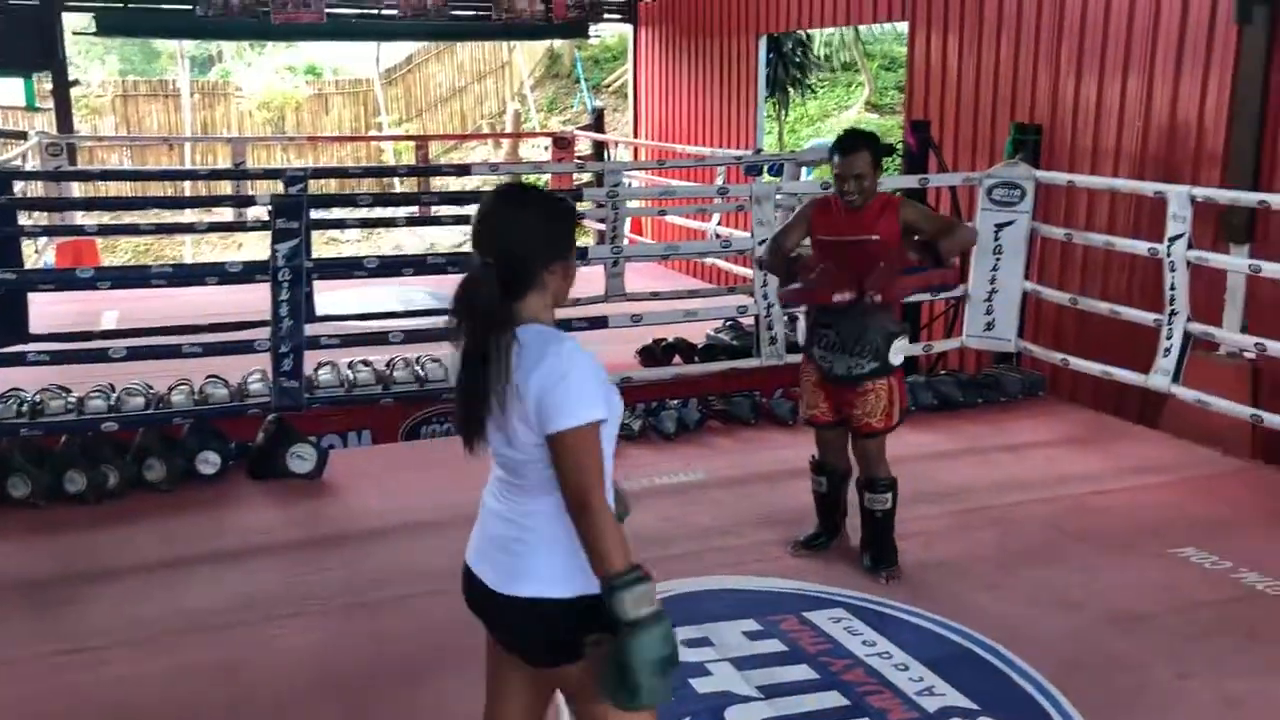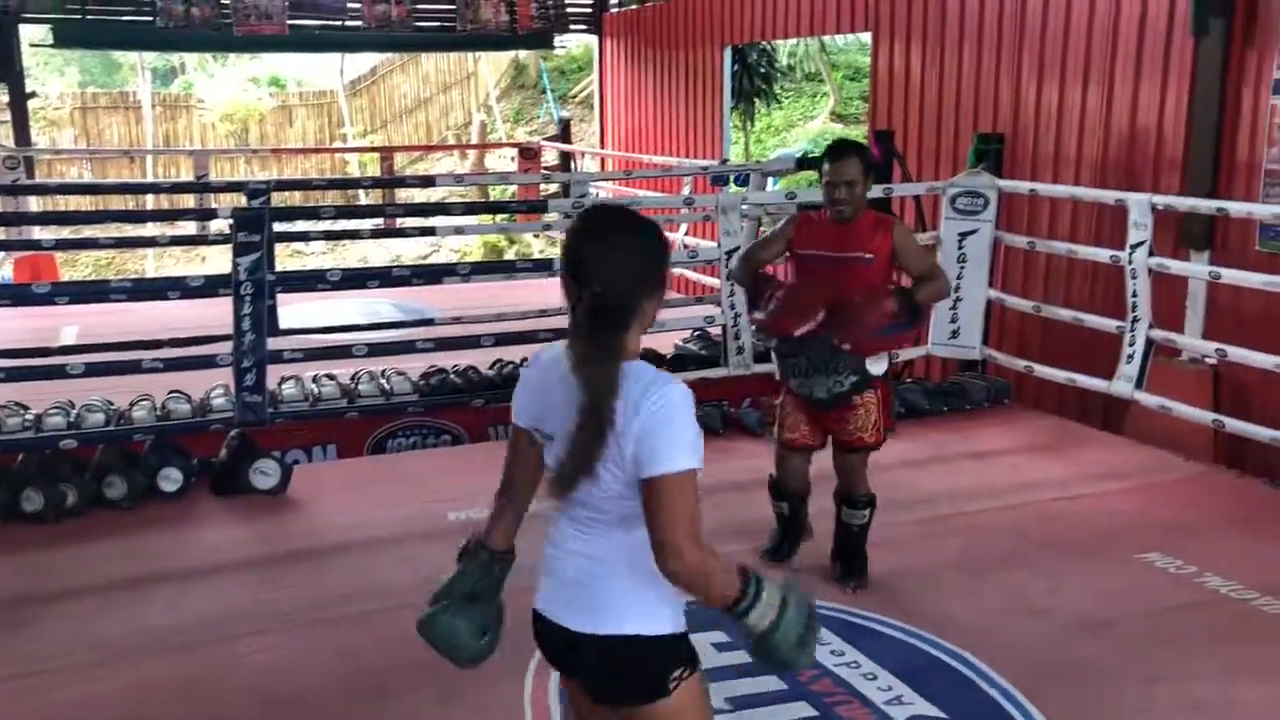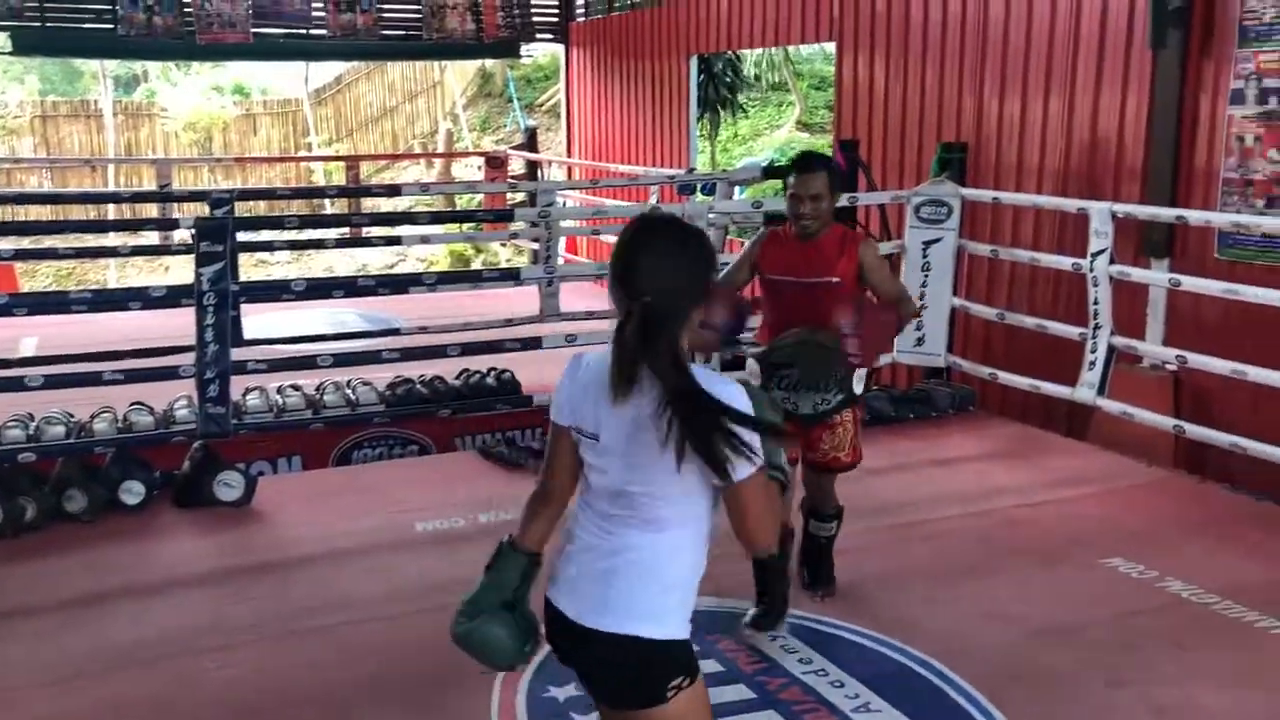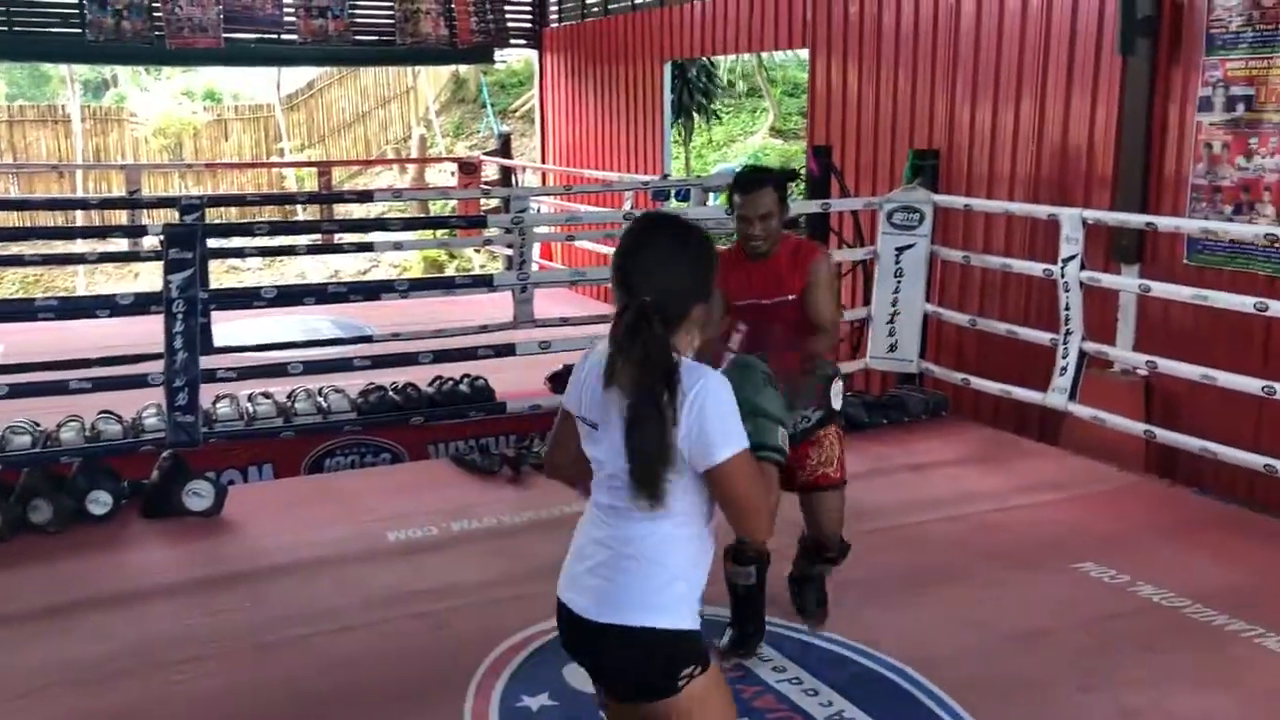
dt=0.3s
person 1, frame 1
left shoulder: (488, 344)
right shoulder: (561, 361)
right elbow: (588, 505)
right wrist: (637, 610)
left hip: (494, 574)
right hip: (553, 594)
person 1, frame 2
left shoulder: (542, 371)
right shoulder: (659, 401)
left elbow: (515, 491)
right elbow: (680, 555)
left wrist: (477, 574)
right wrist: (759, 602)
left hip: (555, 614)
right hip: (632, 633)
person 1, frame 3
left shoulder: (584, 372)
right shoulder: (717, 401)
left elbow: (551, 493)
right elbow: (761, 536)
left wrist: (506, 577)
right wrist: (772, 461)
left hip: (568, 609)
right hip: (638, 634)
person 1, frame 4
left shoulder: (594, 367)
right shoulder: (702, 390)
left elbow: (558, 464)
right elbow: (756, 524)
right wrist: (768, 427)
left hip: (582, 608)
right hip: (647, 629)
person 2, frame 1
left shoulder: (898, 212)
right shoulder: (816, 212)
left elbow: (964, 234)
right elbow: (772, 255)
left wrist: (917, 255)
right wrist: (803, 272)
left hip: (873, 360)
right hip: (823, 355)
left knee: (871, 454)
right knee: (828, 447)
left ankle: (879, 545)
right ankle: (829, 525)
person 2, frame 2
left shoulder: (888, 233)
right shoulder: (799, 226)
left elbow: (938, 284)
right elbow: (744, 266)
left wrist: (890, 304)
right wrist: (774, 291)
left hip: (856, 376)
left knee: (852, 474)
right knee: (788, 471)
left ankle: (850, 556)
right ankle: (791, 532)
person 2, frame 3
left shoulder: (857, 249)
right shoulder: (765, 245)
left elbow: (903, 305)
right elbow: (721, 292)
left knee: (821, 489)
left ankle: (817, 562)
right ankle: (771, 600)
person 2, frame 4
left shoulder: (813, 260)
right shoulder: (721, 269)
left elbow: (827, 334)
right elbow: (709, 342)
left wrist: (796, 366)
left hip: (810, 411)
left knee: (827, 527)
left ankle: (808, 579)
right ankle: (745, 626)
